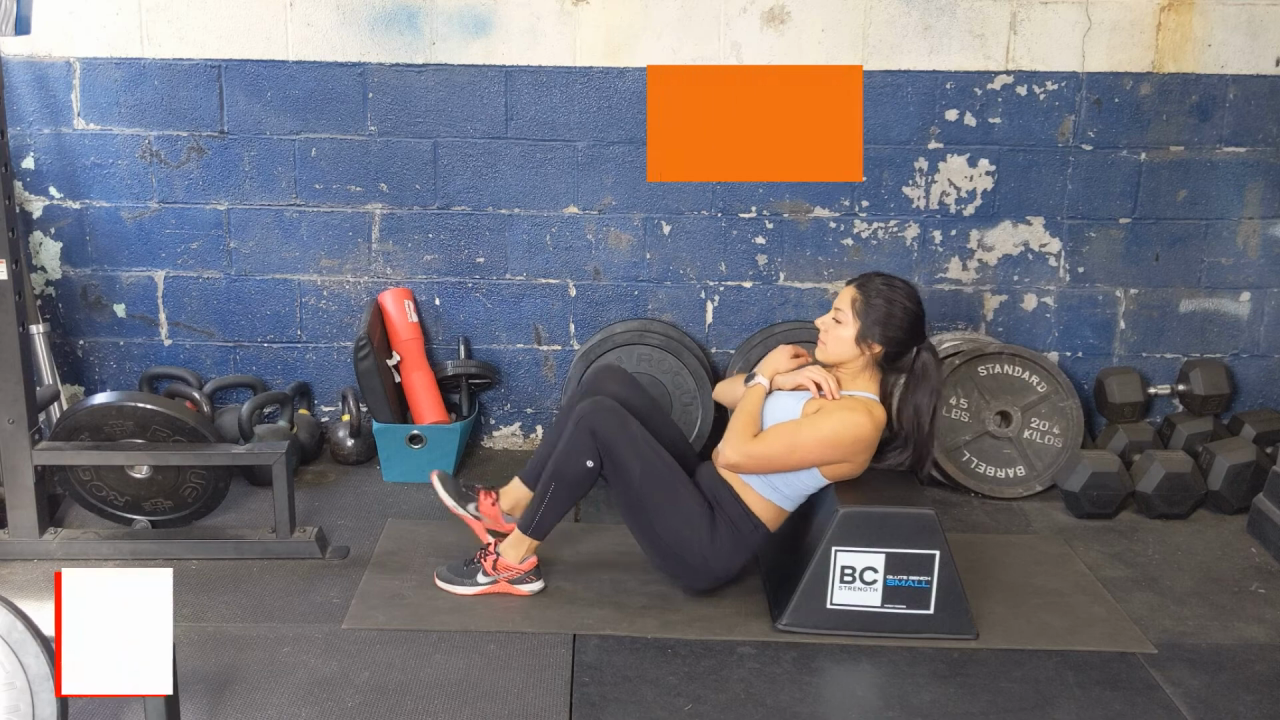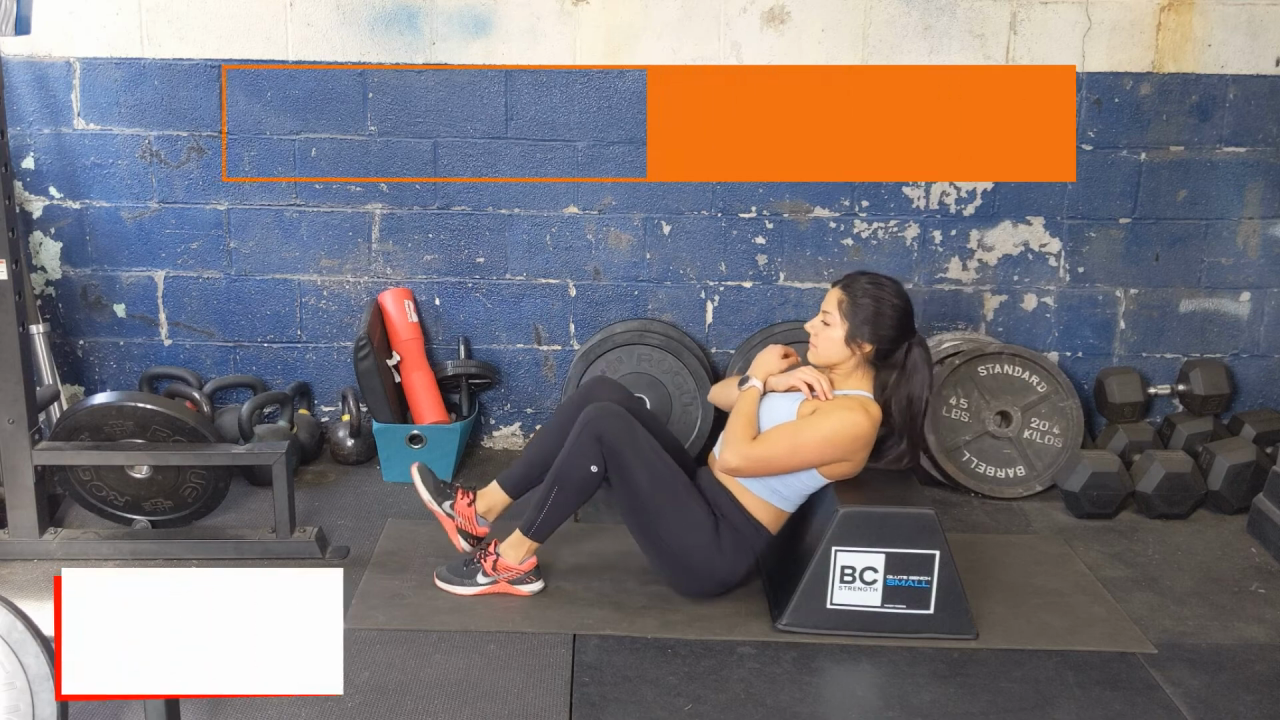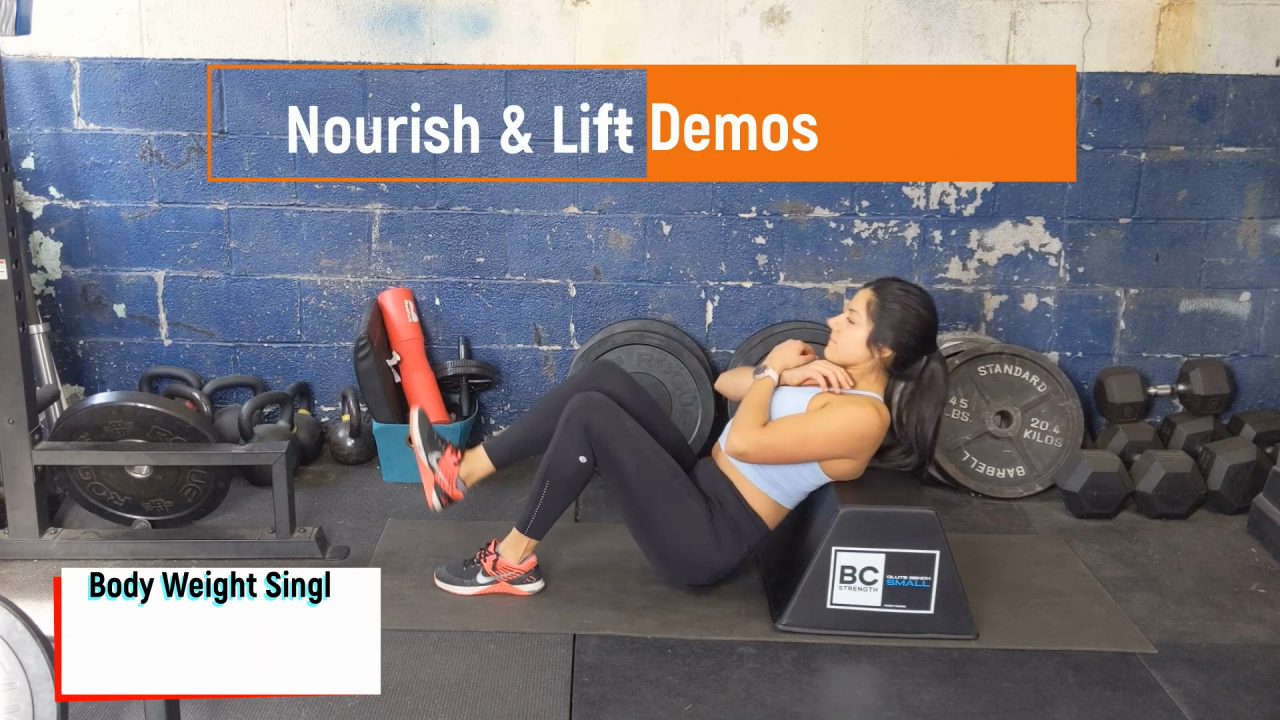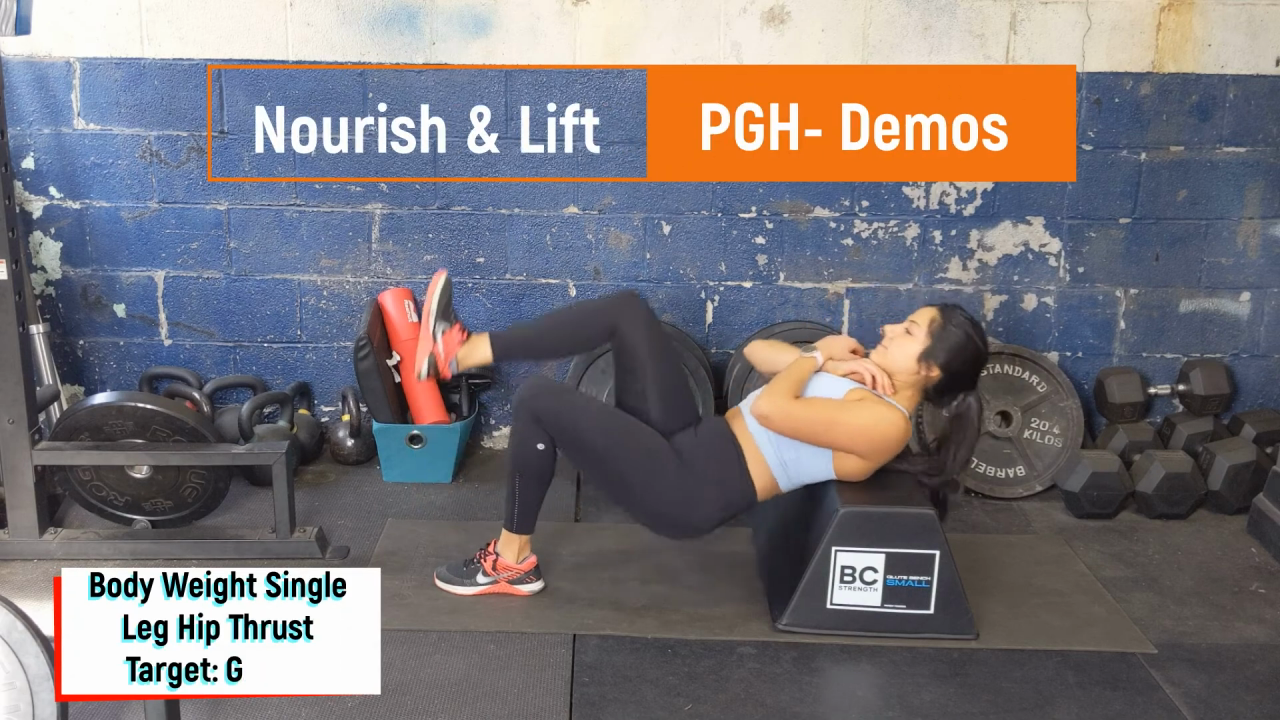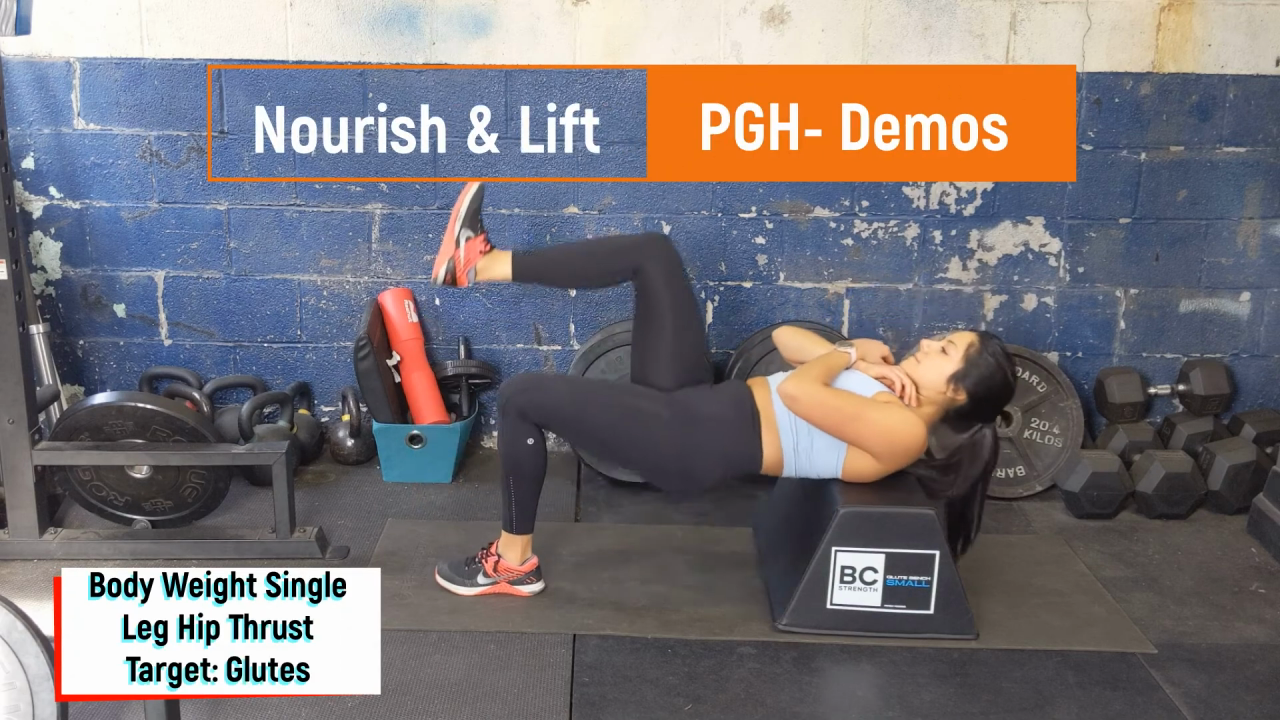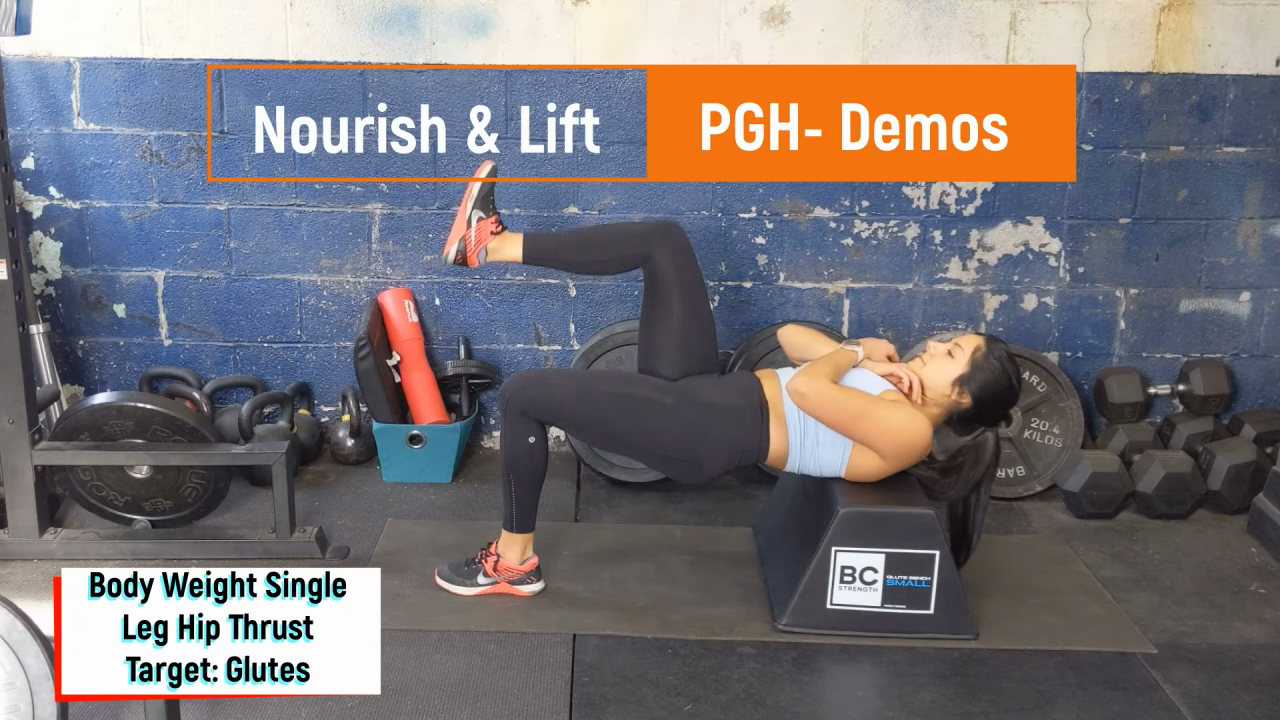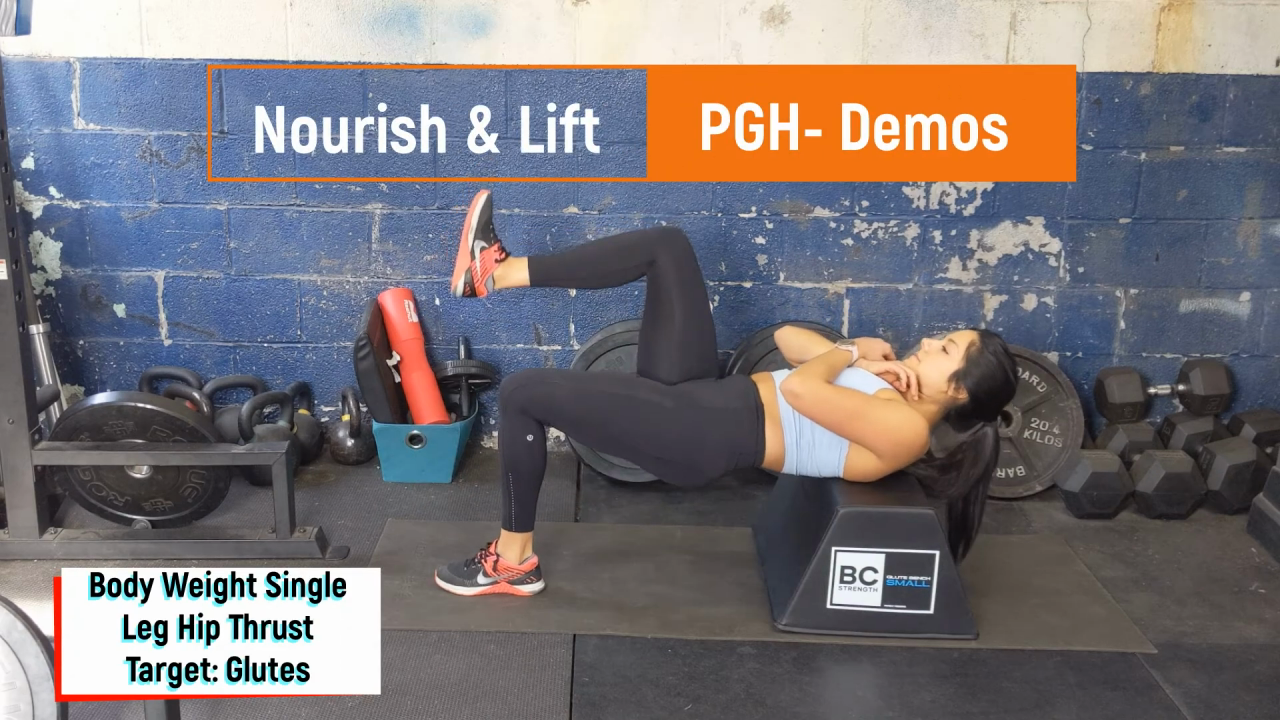
dt=0.5s
person 1, frame 1
left shoulder: (857, 420)
right shoulder: (831, 376)
left elbow: (736, 453)
right elbow: (722, 392)
left wrist: (764, 377)
right wrist: (780, 380)
left hip: (711, 543)
right hip: (702, 491)
left knee: (599, 417)
right knee: (608, 380)
left ankle: (514, 559)
right ankle: (505, 507)
person 1, frame 2
left shoulder: (854, 417)
right shoulder: (827, 378)
left elbow: (736, 456)
right elbow: (716, 395)
left wrist: (757, 380)
right wrist: (772, 382)
left hip: (713, 549)
right hip: (702, 495)
left knee: (603, 422)
right knee: (601, 392)
left ankle: (514, 560)
right ankle: (480, 509)
person 1, frame 3
left shoulder: (862, 416)
right shoulder: (838, 380)
left elbow: (743, 441)
right elbow: (724, 383)
left wrist: (772, 371)
right wrist: (785, 374)
left hip: (704, 537)
right hip: (696, 482)
left knee: (588, 411)
right knee: (602, 378)
left ankle: (513, 561)
right ankle: (460, 471)
person 1, frame 4
left shoulder: (884, 423)
right shoulder: (868, 378)
left elbow: (770, 406)
right elbow: (756, 351)
left wrist: (816, 357)
right wrist: (824, 359)
left hip: (688, 489)
right hip: (690, 443)
left knee: (538, 399)
right knee: (625, 308)
left ankle: (511, 561)
right ankle: (463, 352)
person 1, frame 5
left shoulder: (904, 430)
right shoulder: (894, 392)
left elbow: (798, 391)
right elbow: (785, 337)
left wrist: (848, 356)
right wrist: (855, 357)
left hip: (696, 441)
right hip: (697, 403)
left knee: (521, 396)
right knee: (652, 251)
left ankle: (512, 563)
right ankle: (481, 264)
person 1, frame 6
left shoulder: (910, 432)
right shoulder: (896, 395)
left elbow: (805, 387)
right elbow: (790, 336)
left wrist: (855, 353)
right wrist: (861, 355)
left hip: (703, 432)
right hip: (703, 390)
left knee: (524, 393)
right knee: (663, 239)
left ankle: (514, 562)
right ankle: (493, 246)
person 1, frame 7
left shoulder: (905, 429)
right shoulder: (891, 394)
left elbow: (800, 387)
right elbow: (788, 338)
left wrist: (849, 352)
right wrist: (855, 355)
left hip: (699, 435)
right hip: (699, 396)
left knee: (522, 392)
right knee: (667, 245)
left ankle: (513, 561)
right ankle: (497, 272)
